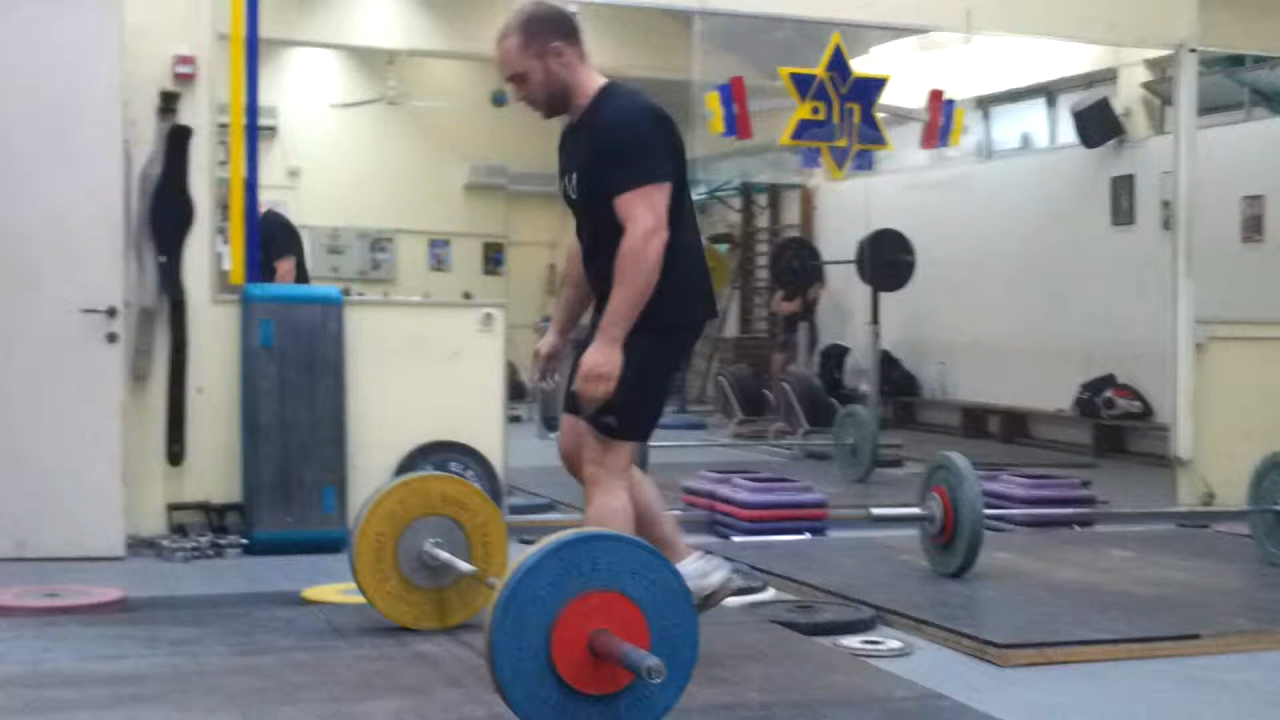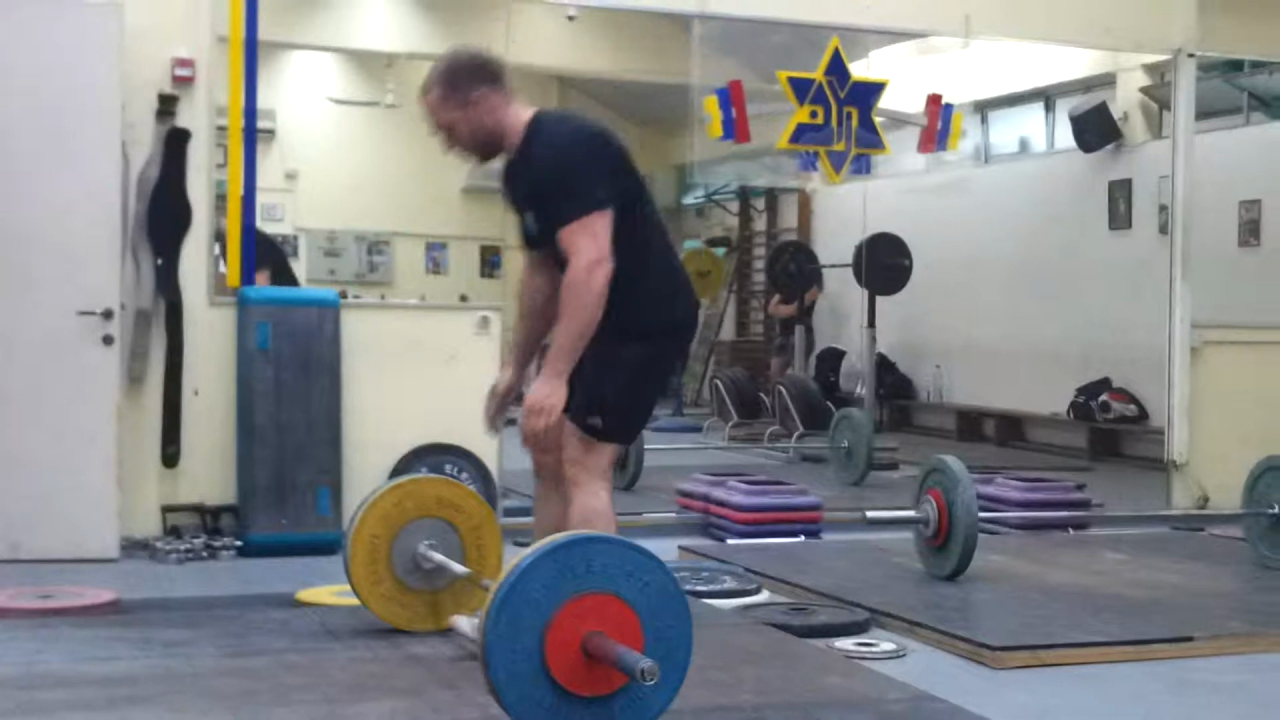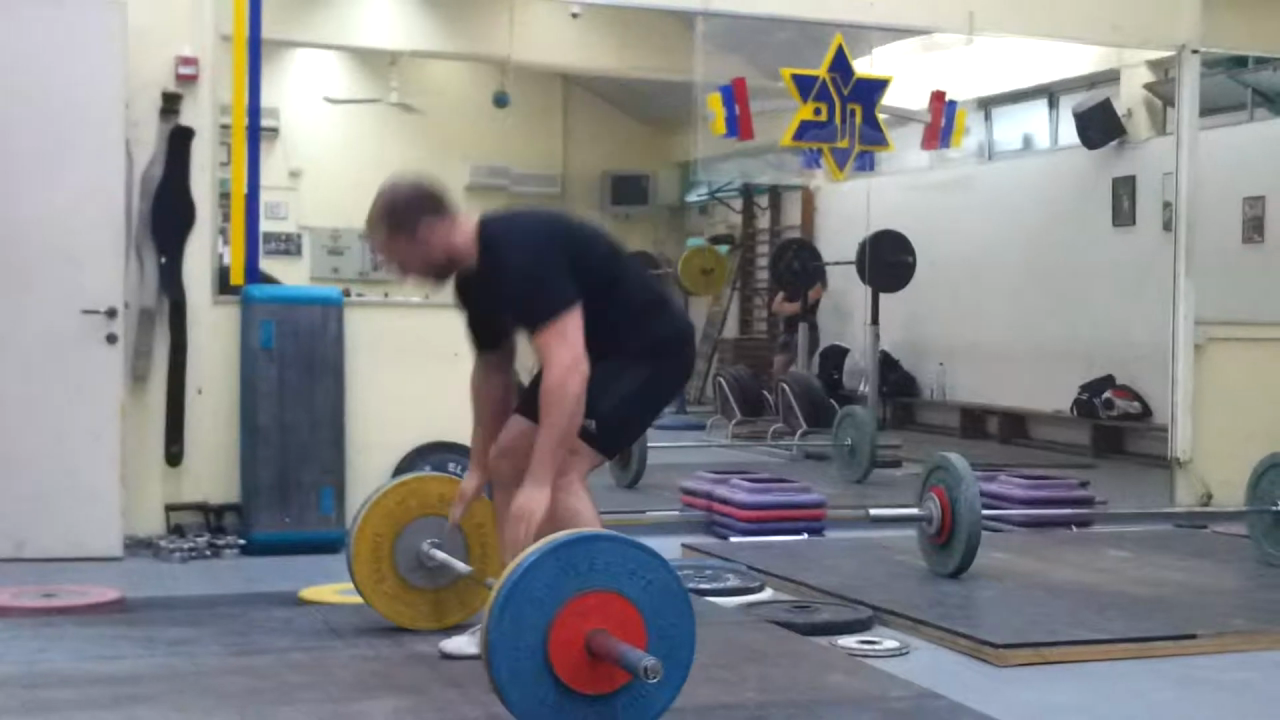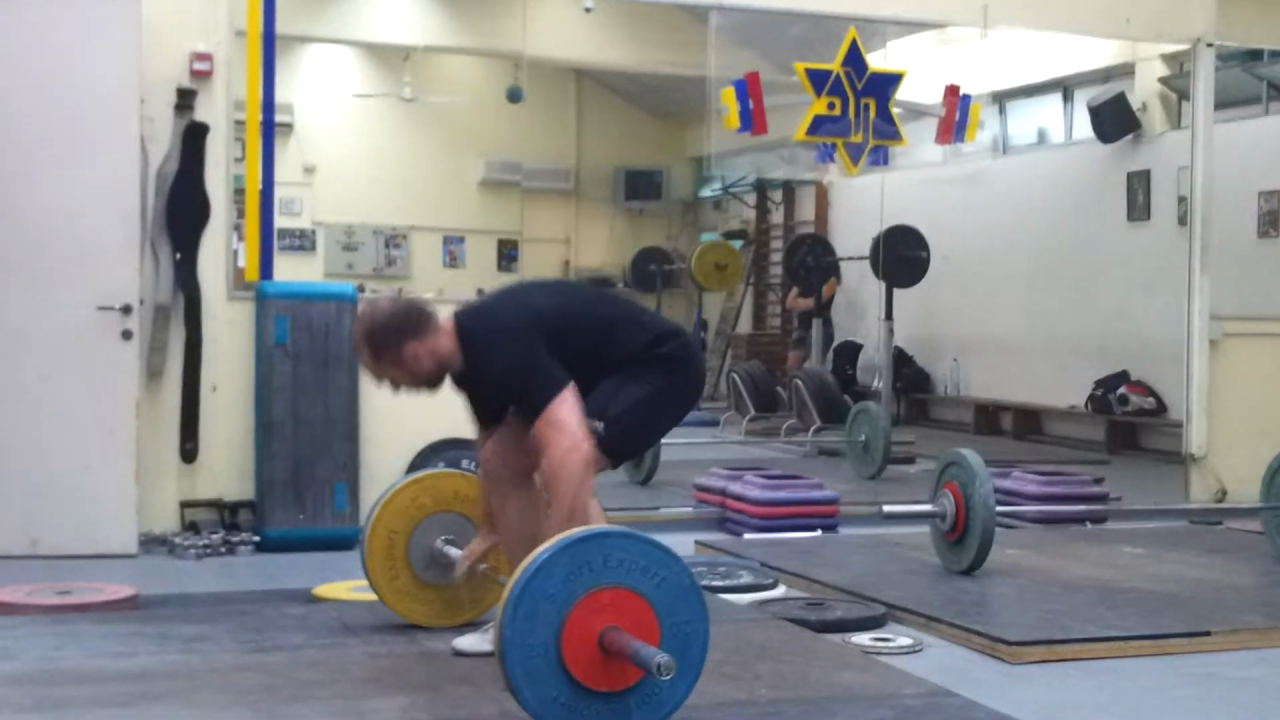
dt=0.2s
person 1, frame 1
left shoulder: (626, 123)
right shoulder: (578, 135)
left elbow: (646, 236)
left wrist: (607, 343)
right wrist: (558, 329)
left hip: (651, 321)
right hip: (626, 320)
left knee: (602, 462)
right knee: (577, 449)
right ankle: (691, 566)
person 1, frame 2
left shoulder: (566, 148)
right shoulder: (522, 168)
left elbow: (591, 265)
right elbow: (542, 270)
left wrist: (554, 377)
right wrist: (516, 365)
left hip: (642, 326)
right hip: (605, 335)
left knee: (579, 468)
right knee: (546, 445)
person 1, frame 3
left shoulder: (523, 252)
right shoulder: (474, 275)
left elbow: (567, 368)
right elbow: (493, 369)
left wrist: (539, 485)
right wrist: (479, 467)
left hip: (648, 351)
right hip: (598, 348)
left knee: (558, 465)
right knee: (507, 461)
person 1, frame 4
left shoulder: (503, 344)
right shoulder: (468, 351)
left elbow: (570, 447)
right elbow: (494, 448)
right wrist: (492, 530)
left hip: (660, 366)
left knee: (561, 473)
right knee: (502, 462)
